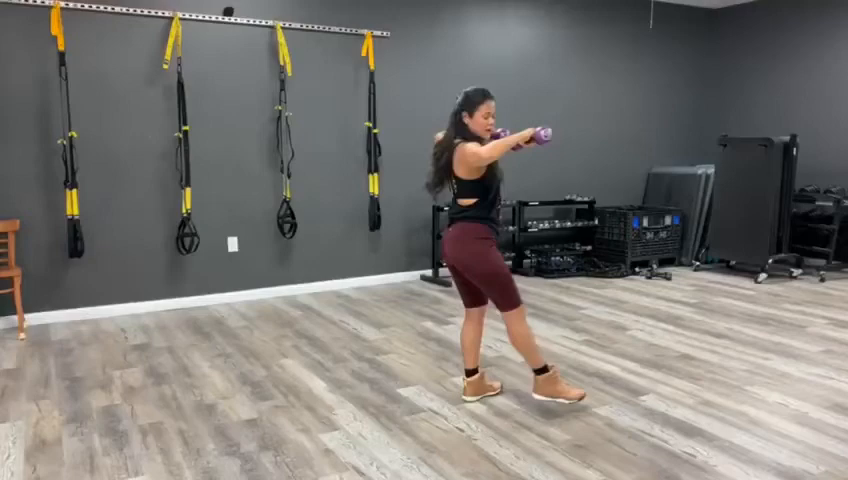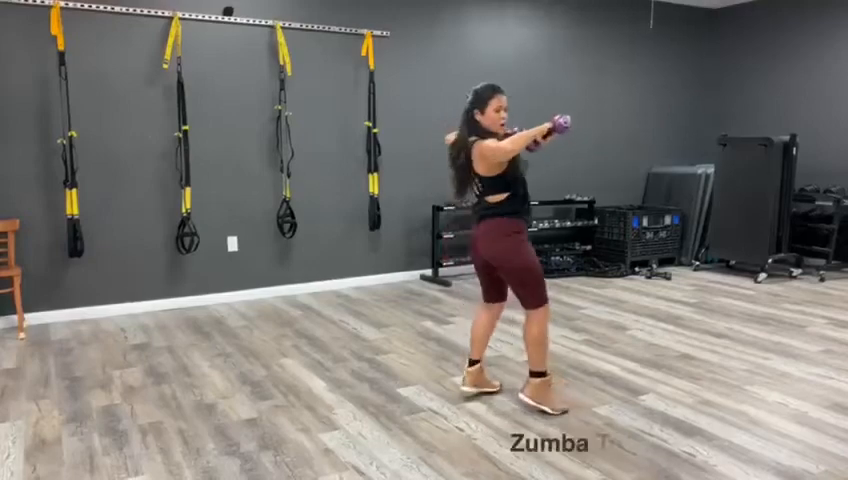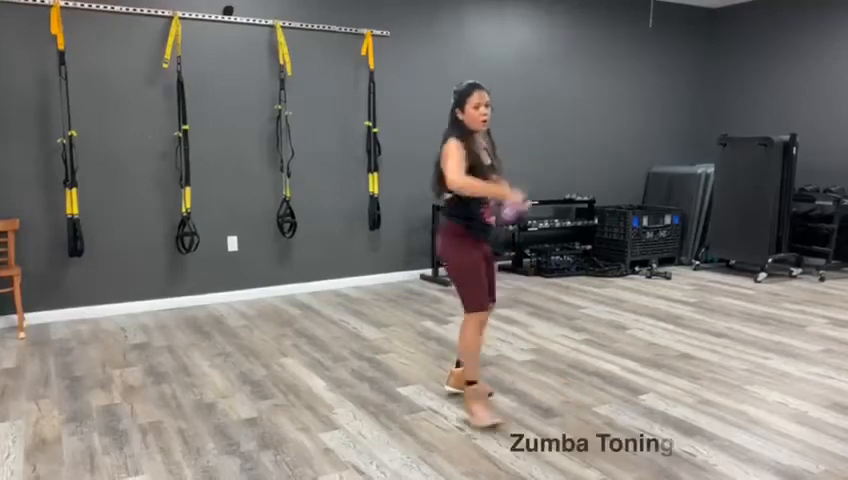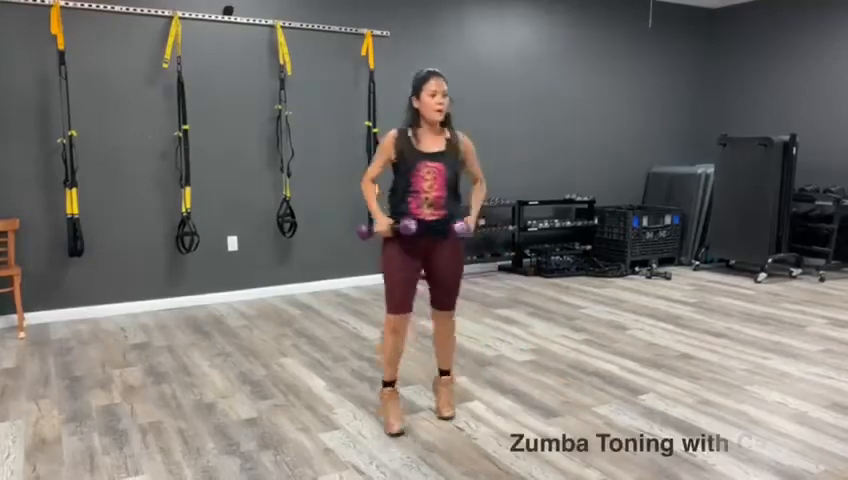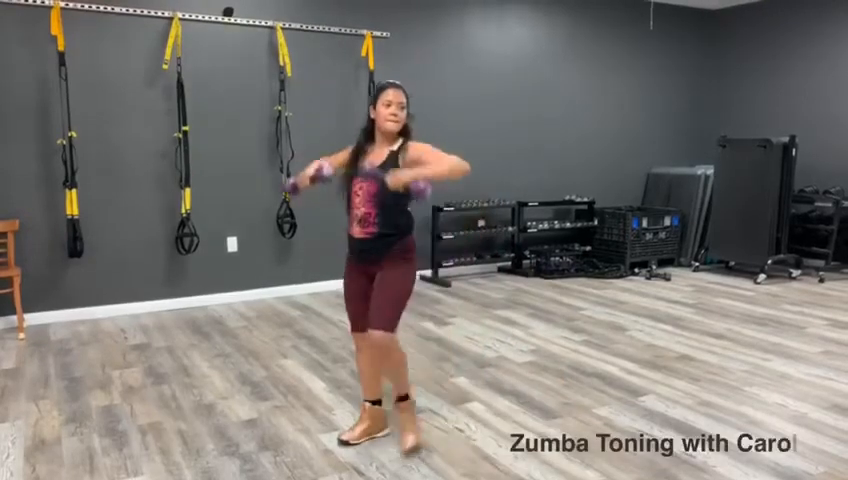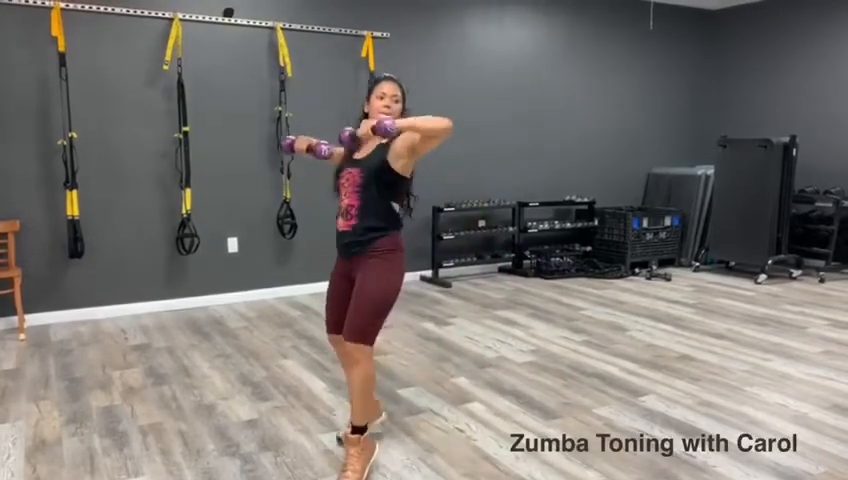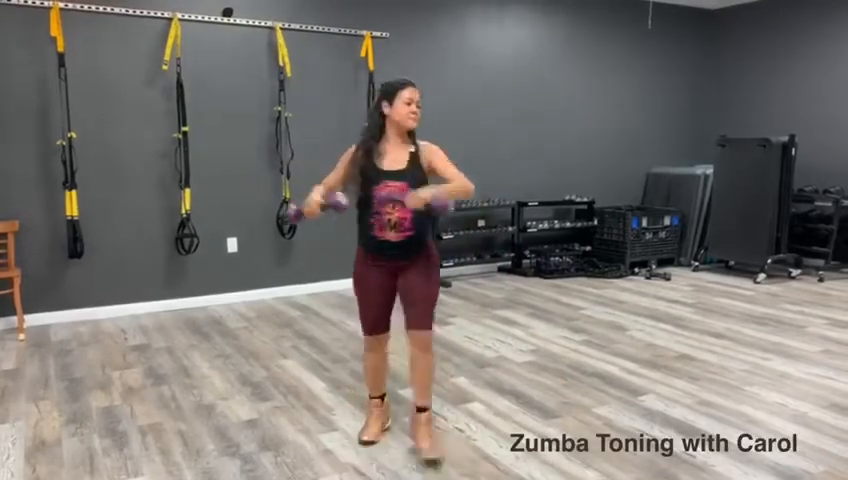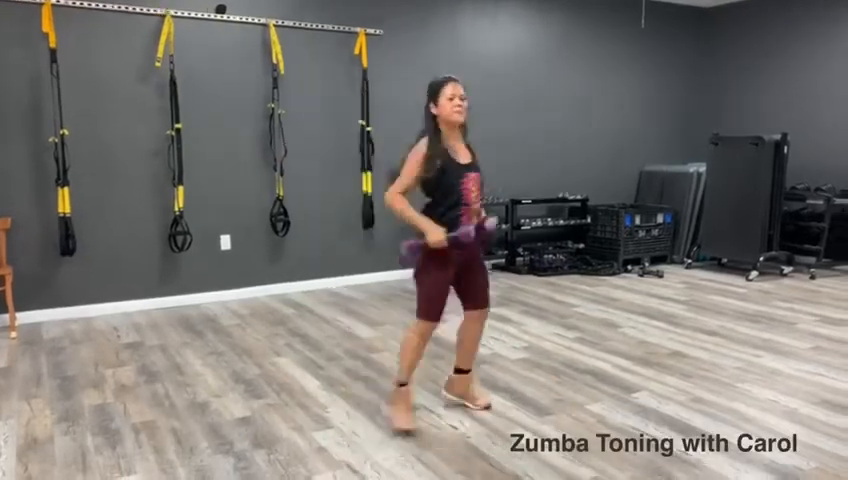
dt=0.4s
person 1, frame 1
left shoulder: (453, 144)
right shoulder: (468, 151)
right elbow: (487, 154)
right wrist: (521, 136)
left hip: (456, 239)
right hip: (473, 240)
left knee: (474, 310)
right knee: (513, 309)
left ankle: (473, 381)
right ankle: (545, 380)
person 1, frame 2
left shoulder: (470, 143)
right shoulder: (487, 148)
right elbow: (508, 148)
right wrist: (541, 129)
left hip: (484, 235)
right hip: (506, 235)
left knee: (492, 302)
right knee: (538, 308)
left ankle: (474, 372)
right ankle: (538, 386)
person 1, frame 3
left shoulder: (485, 144)
right shoulder: (455, 146)
left elbow: (493, 181)
right elbow: (456, 183)
left wrist: (512, 193)
right wrist: (503, 191)
left hip: (480, 236)
right hip: (458, 237)
left knee: (484, 308)
right knee: (477, 312)
left ankle: (462, 375)
right ankle: (474, 395)
person 1, frame 4
left shoulder: (458, 141)
right shoulder: (397, 138)
left elbow: (479, 180)
right elbow: (368, 179)
left wrist: (473, 215)
right wrist: (377, 216)
left hip: (445, 240)
right hip: (402, 241)
left knee: (444, 313)
right knee: (396, 318)
left ankle: (444, 382)
right ankle: (390, 396)
person 1, frame 5
left shoulder: (412, 152)
right shoulder: (357, 151)
left elbow: (461, 167)
right elbow: (326, 165)
left wrist: (413, 173)
right wrist: (311, 171)
left hip: (395, 257)
right hip: (358, 258)
left knee: (380, 336)
right knee: (361, 338)
left ankle: (405, 408)
right ankle: (373, 416)
person 1, frame 6
left shoulder: (402, 145)
right shoulder: (355, 146)
left elbow: (444, 125)
right elbow: (335, 157)
left wrist: (390, 125)
right wrist: (310, 146)
left hip: (380, 256)
right hip: (346, 255)
left knee: (357, 346)
right knee: (338, 339)
left ankle: (360, 443)
right ankle: (369, 405)
person 1, frame 7
left shoulder: (425, 152)
right shoulder: (360, 153)
left elbow: (465, 188)
right elbow: (326, 188)
left wrist: (430, 193)
right wrist: (314, 199)
left hip: (418, 257)
right hip: (373, 259)
left knee: (422, 336)
right knee: (375, 338)
left ankle: (421, 421)
right ankle: (378, 407)
person 1, frame 8
left shoulder: (466, 146)
right shoulder: (426, 149)
right elbow: (393, 197)
left wrist: (480, 214)
right wrist: (428, 227)
left hip: (468, 242)
right hip: (439, 247)
left knee: (478, 312)
right knee: (427, 321)
left ankle: (460, 382)
right ankle: (400, 392)
